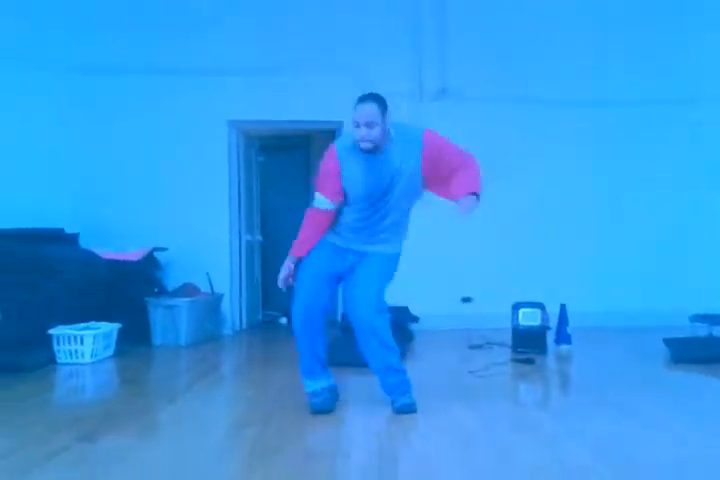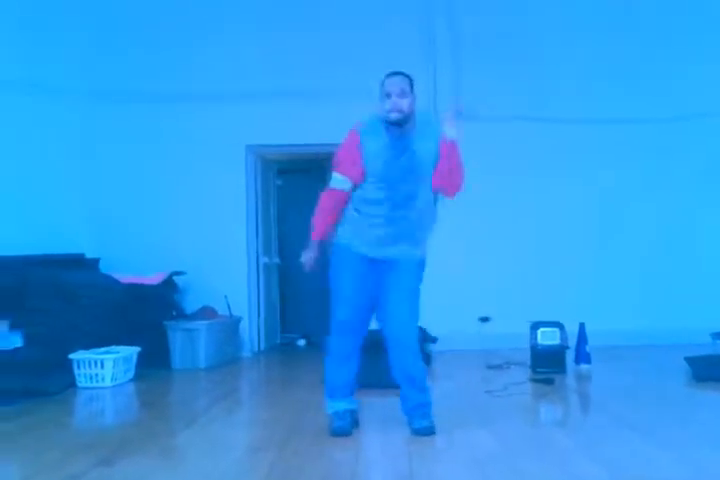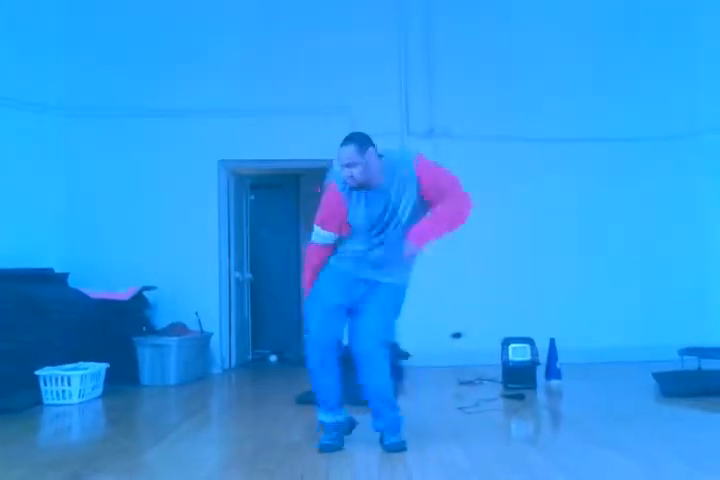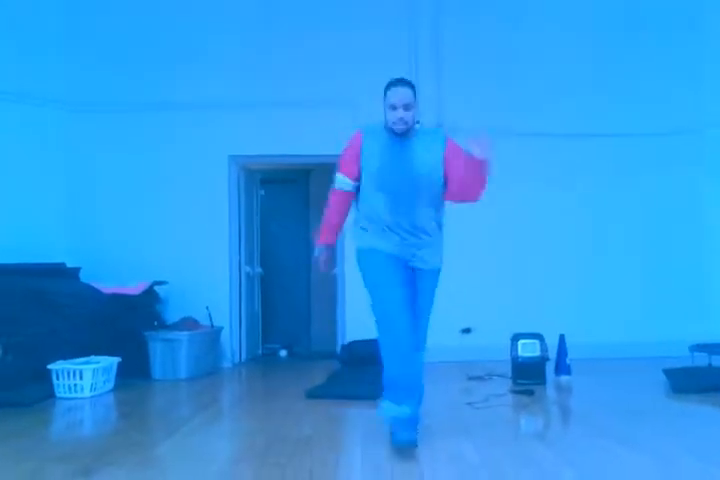
dt=0.3s
person 1, frame 1
left shoulder: (418, 143)
right shoulder: (338, 155)
left elbow: (462, 165)
right elbow: (321, 211)
left wrist: (466, 193)
right wrist: (294, 256)
left hip: (378, 248)
right hip: (334, 243)
left knee: (364, 313)
right knee: (307, 308)
left ankle: (398, 388)
right ankle: (319, 386)
person 1, frame 2
left shoulder: (434, 134)
right shoulder: (362, 136)
left elbow: (449, 187)
right elbow: (336, 192)
left wrist: (451, 144)
right wrist: (315, 242)
left hip: (404, 255)
right hip: (354, 250)
left knee: (401, 333)
right knee: (346, 326)
left ankle: (418, 409)
right ankle: (341, 406)
person 1, frame 3
left shoulder: (414, 167)
right shoulder: (339, 184)
left elbow: (458, 203)
right elbow: (321, 240)
left wrist: (419, 233)
right wrist: (308, 288)
left hip: (384, 279)
right hip: (344, 270)
left knee: (369, 348)
right knee: (318, 336)
left ankle: (388, 424)
right ankle: (334, 419)
person 1, frame 4
left shoulder: (440, 145)
right shoulder: (364, 140)
left elbow: (464, 192)
right elbow: (342, 192)
left wrist: (477, 162)
right wrist: (325, 240)
left hip: (424, 259)
right hip: (379, 252)
left knee: (411, 341)
right knee: (395, 328)
left ankle: (405, 414)
right ankle: (399, 411)
